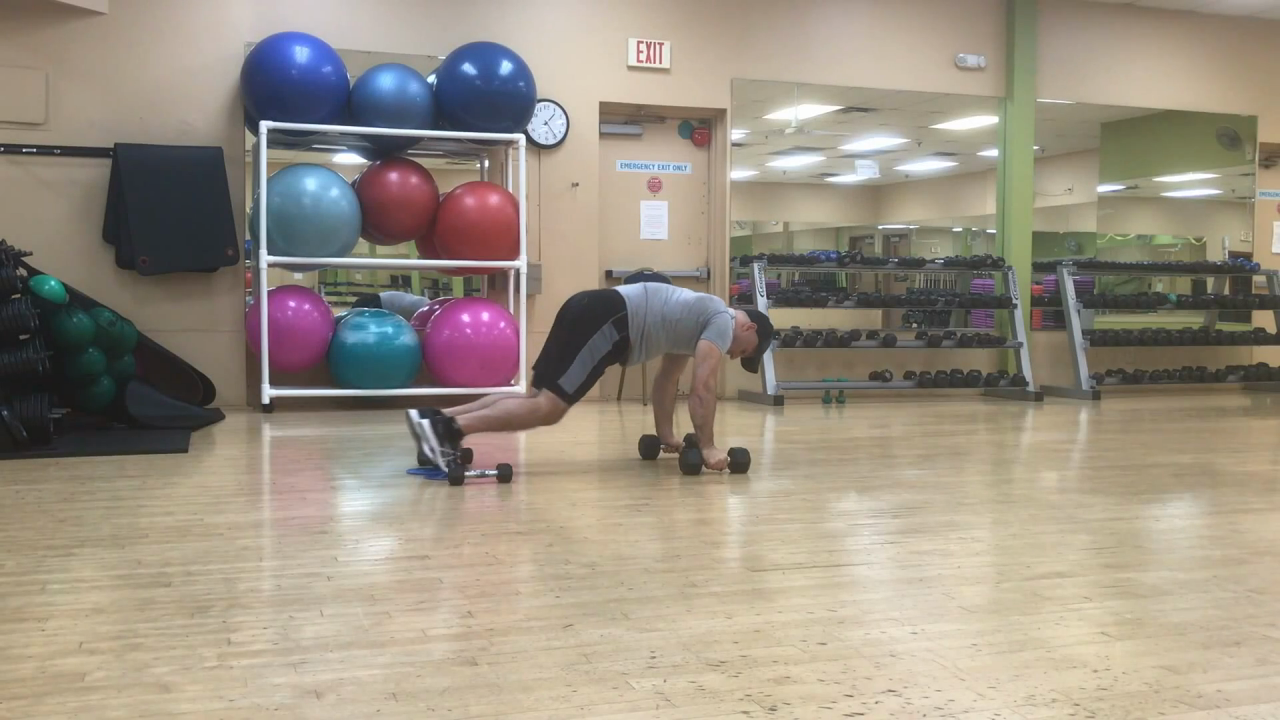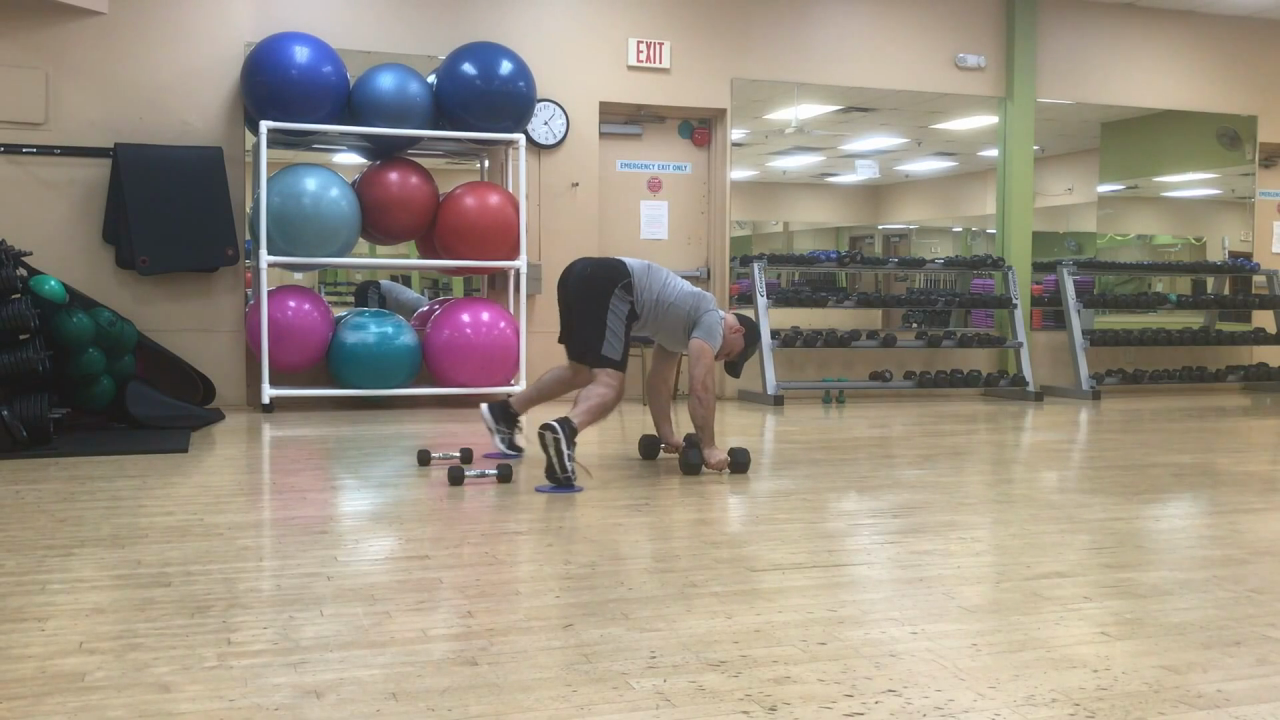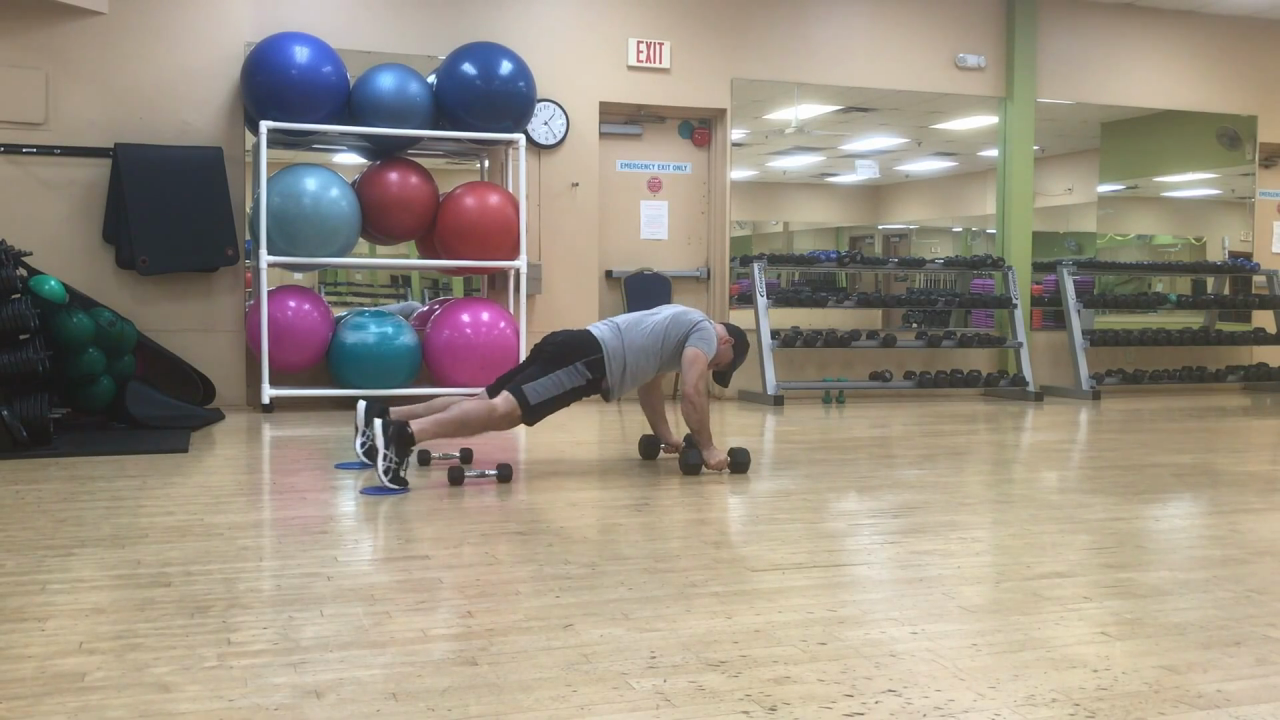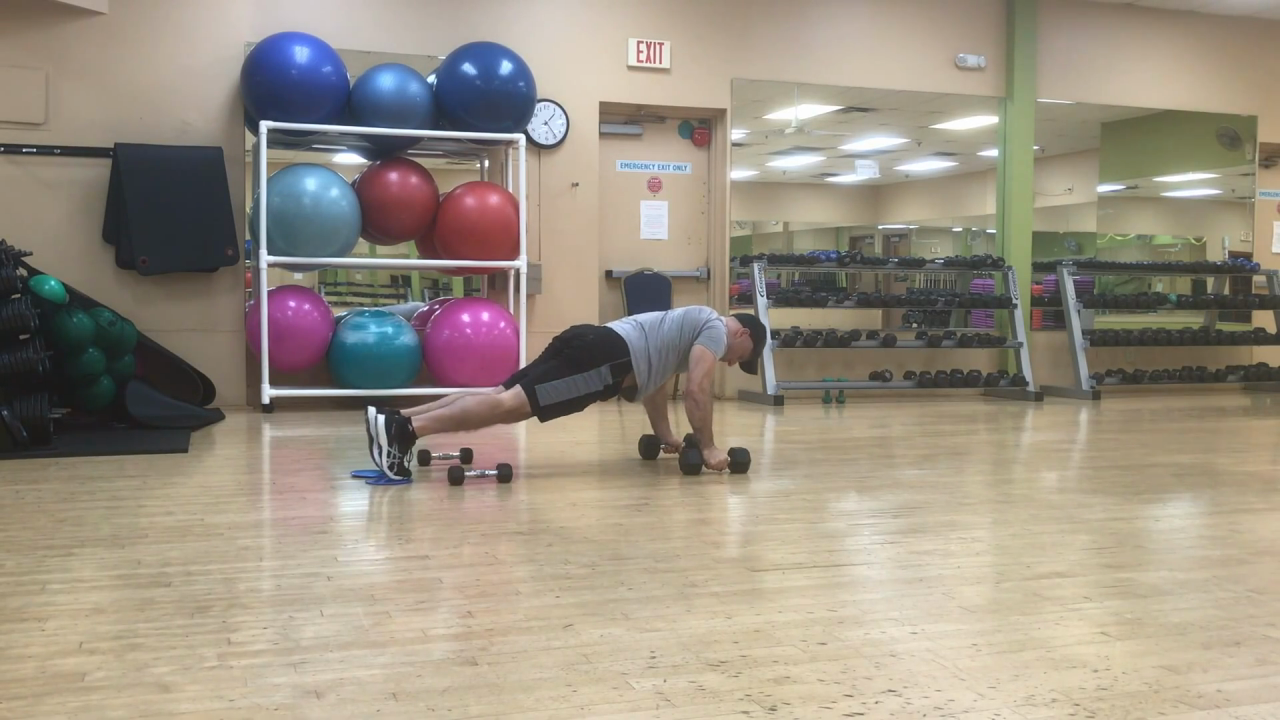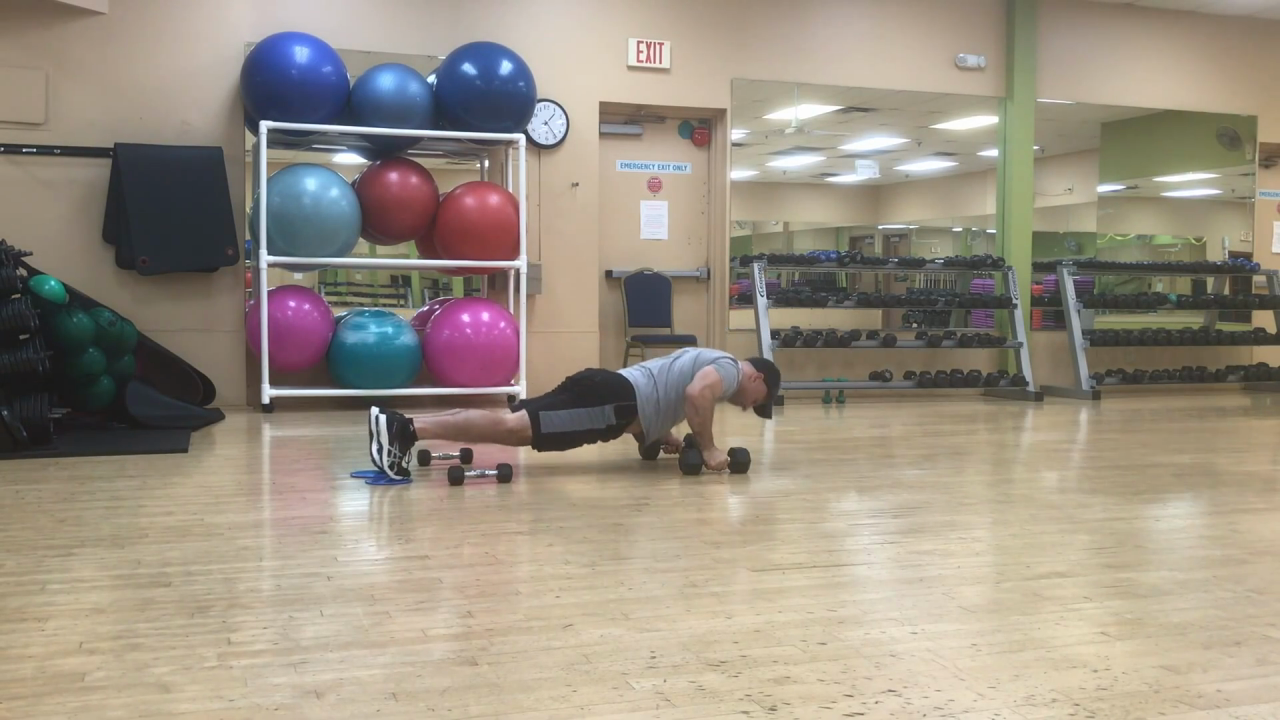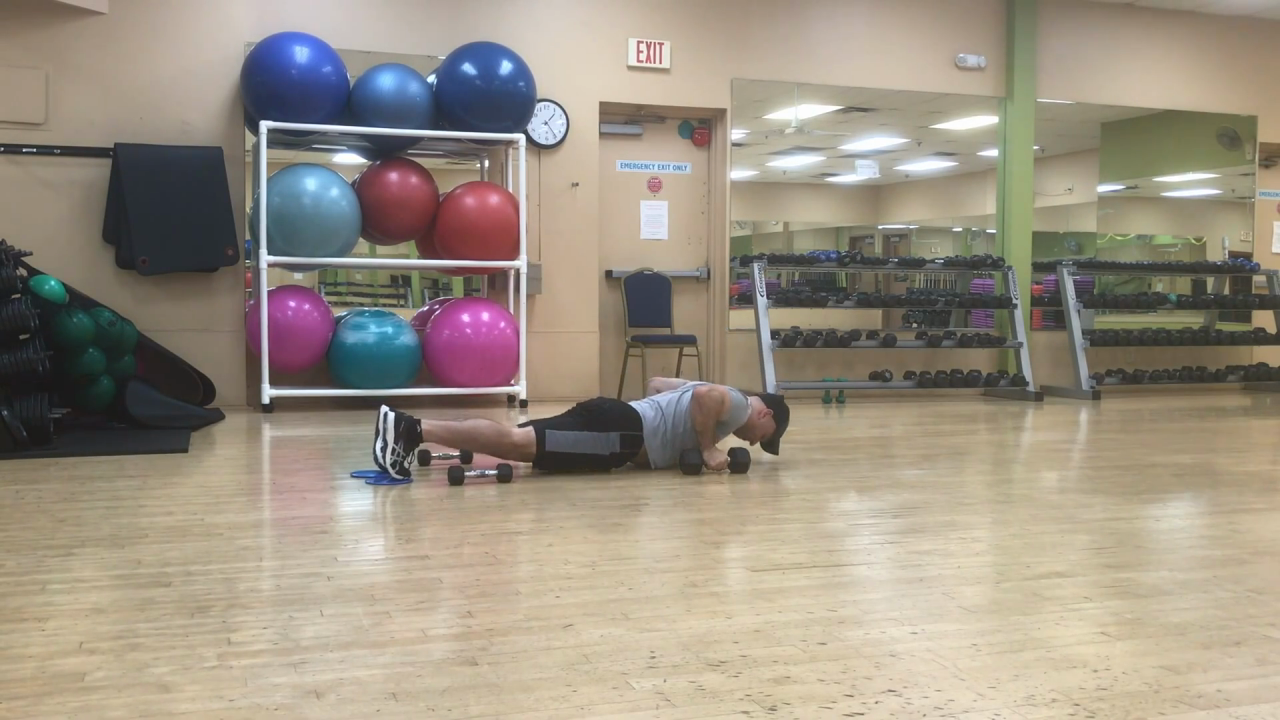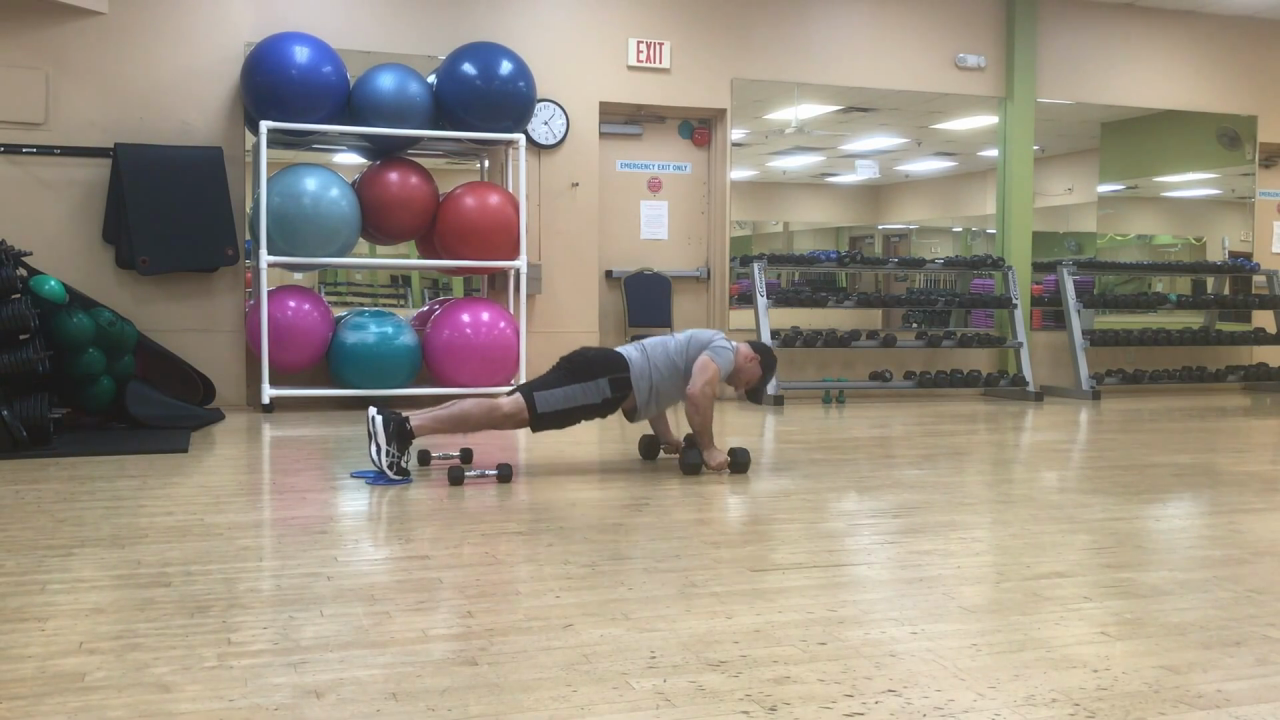
dt=0.5s
person 1, frame 1
left shoulder: (692, 326)
right shoulder: (722, 322)
left elbow: (666, 381)
right elbow: (703, 388)
left wrist: (665, 437)
right wrist: (708, 449)
left hip: (588, 312)
right hip: (607, 319)
left knee: (542, 399)
right knee: (547, 407)
left ankle: (437, 419)
right ankle: (448, 428)
person 1, frame 2
left shoulder: (683, 325)
right shoulder: (712, 322)
left elbow: (659, 379)
right elbow: (700, 386)
left wrist: (666, 436)
right wrist: (708, 447)
left hip: (584, 278)
right hip: (608, 285)
left knee: (582, 370)
right knee: (608, 382)
left ankle: (506, 413)
right ankle: (566, 430)
person 1, frame 3
left shoulder: (682, 325)
right shoulder: (704, 332)
left elbow: (649, 382)
right elbow: (692, 392)
left wrist: (666, 436)
right wrist: (707, 448)
left hip: (578, 349)
right hip: (588, 358)
left knee: (486, 402)
right knee: (503, 411)
left ankle: (383, 416)
right ankle: (402, 435)
person 1, frame 4
left shoulder: (694, 326)
right shoulder: (716, 330)
left elbow: (655, 378)
right elbow: (697, 390)
left wrist: (666, 436)
right wrist: (707, 447)
left hip: (592, 344)
right hip: (607, 357)
left knee: (498, 395)
right knee: (511, 404)
left ankle: (396, 419)
right ankle: (405, 429)
person 1, frame 5
left shoulder: (710, 362)
right shoulder: (729, 371)
right elbow: (696, 394)
left wrist: (664, 435)
right wrist: (707, 448)
left hip: (608, 390)
right hip: (615, 403)
left knee: (510, 422)
right knee: (512, 428)
left ankle: (401, 423)
right ankle: (407, 429)
person 1, frame 6
left shoulder: (722, 399)
right shoulder: (739, 407)
left elbow: (656, 382)
right elbow: (704, 395)
left wrist: (672, 434)
right wrist: (706, 449)
left hip: (619, 421)
right hip: (623, 433)
left knee: (516, 437)
right knee: (517, 443)
left ankle: (409, 425)
right ankle: (414, 429)
person 1, frame 7
left shoulder: (705, 346)
right shoulder: (723, 351)
right elbow: (695, 394)
left wrist: (665, 436)
right wrist: (708, 449)
left hip: (607, 373)
right hip: (610, 378)
left knee: (508, 408)
right knee: (511, 411)
left ankle: (397, 422)
right ankle: (404, 428)
